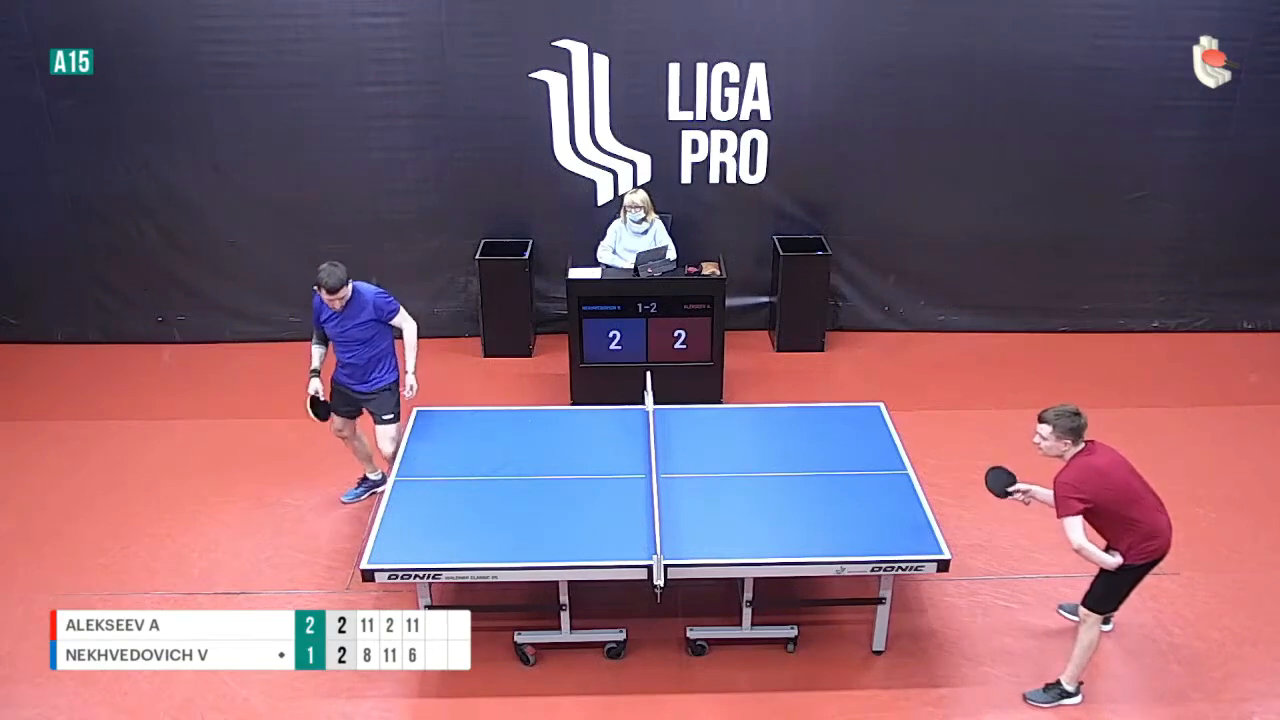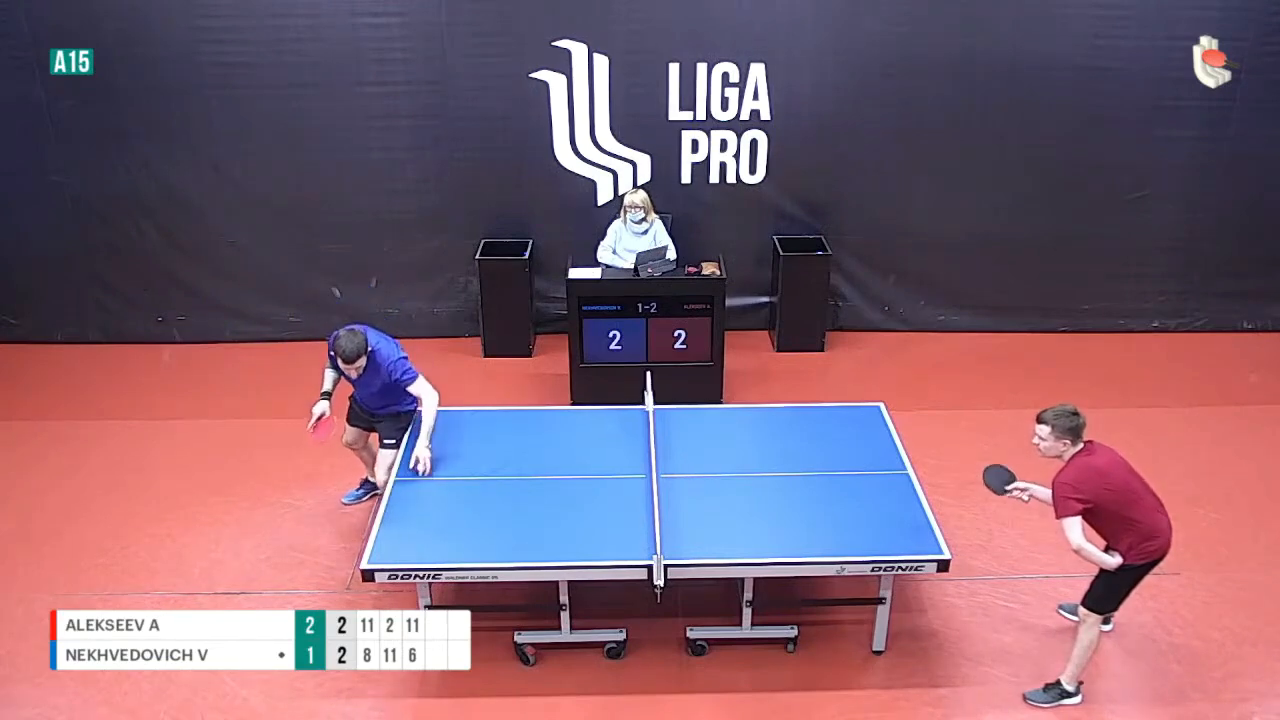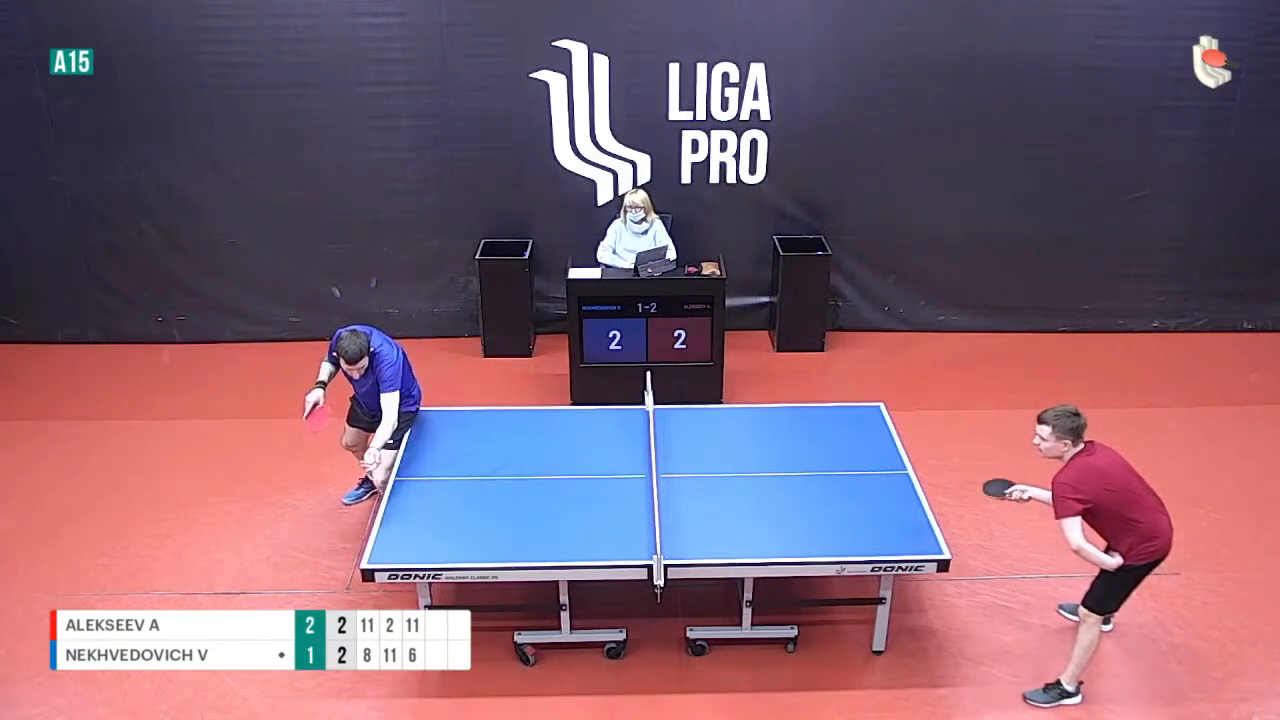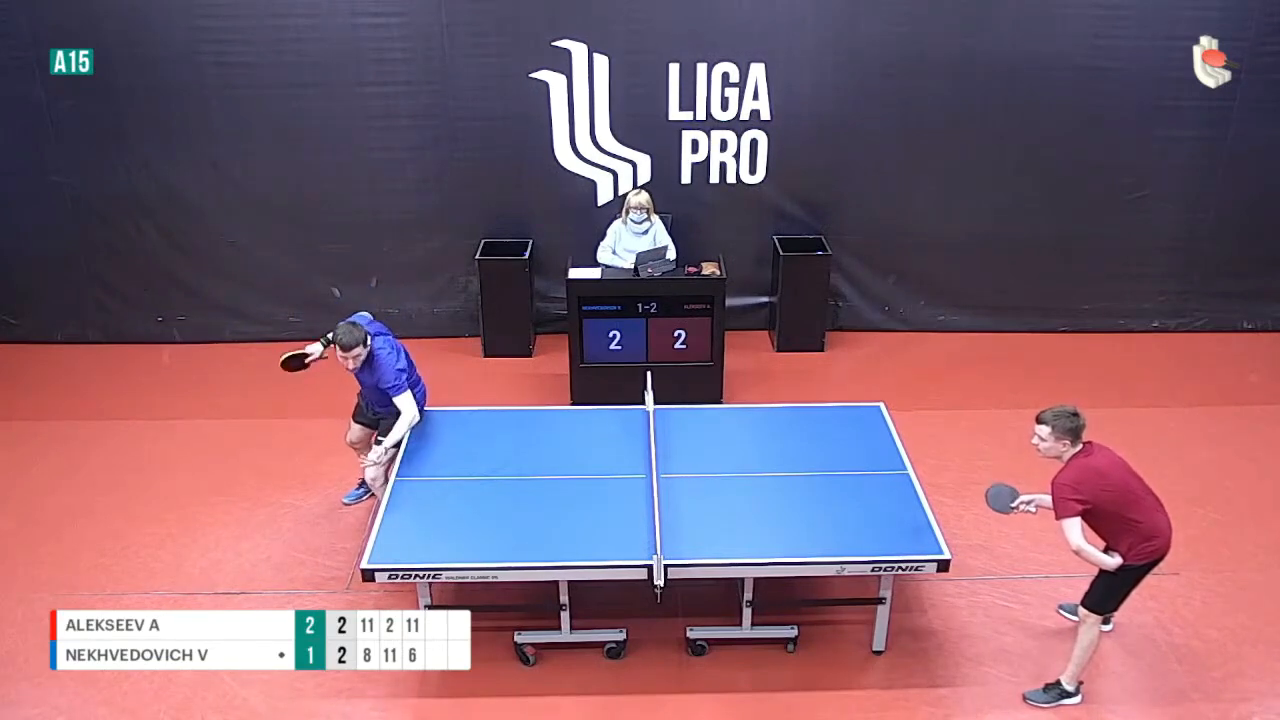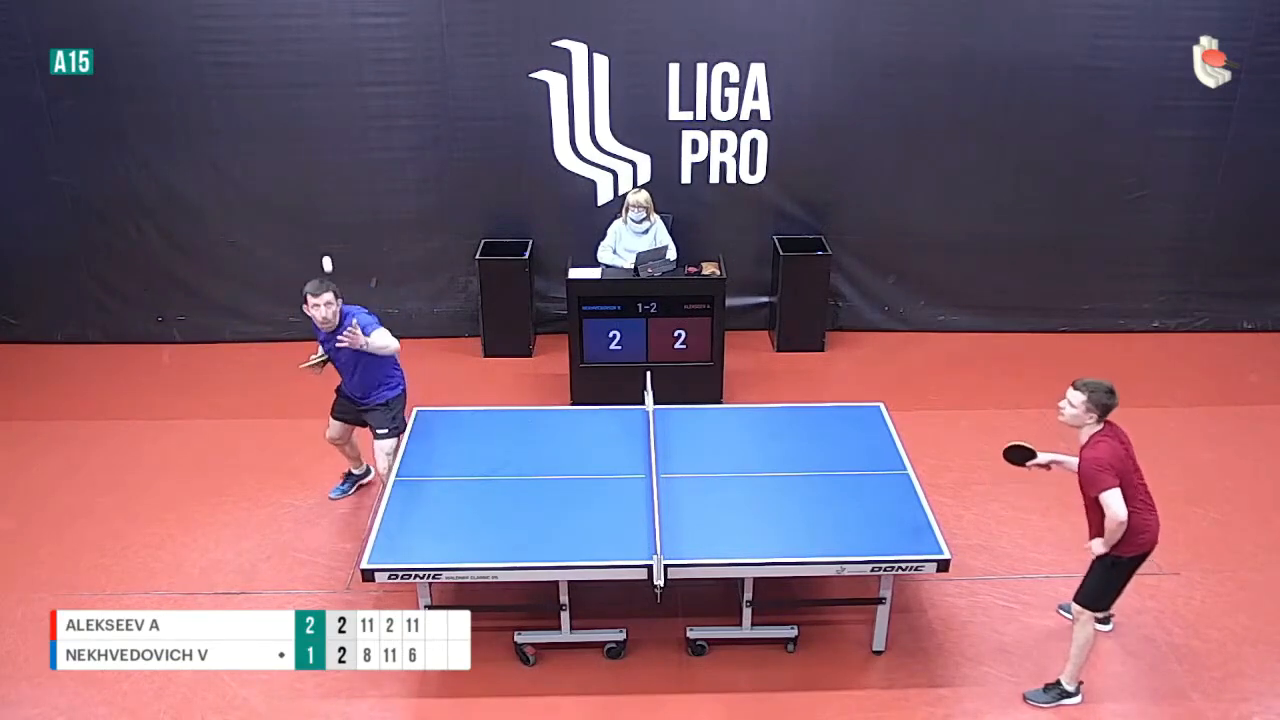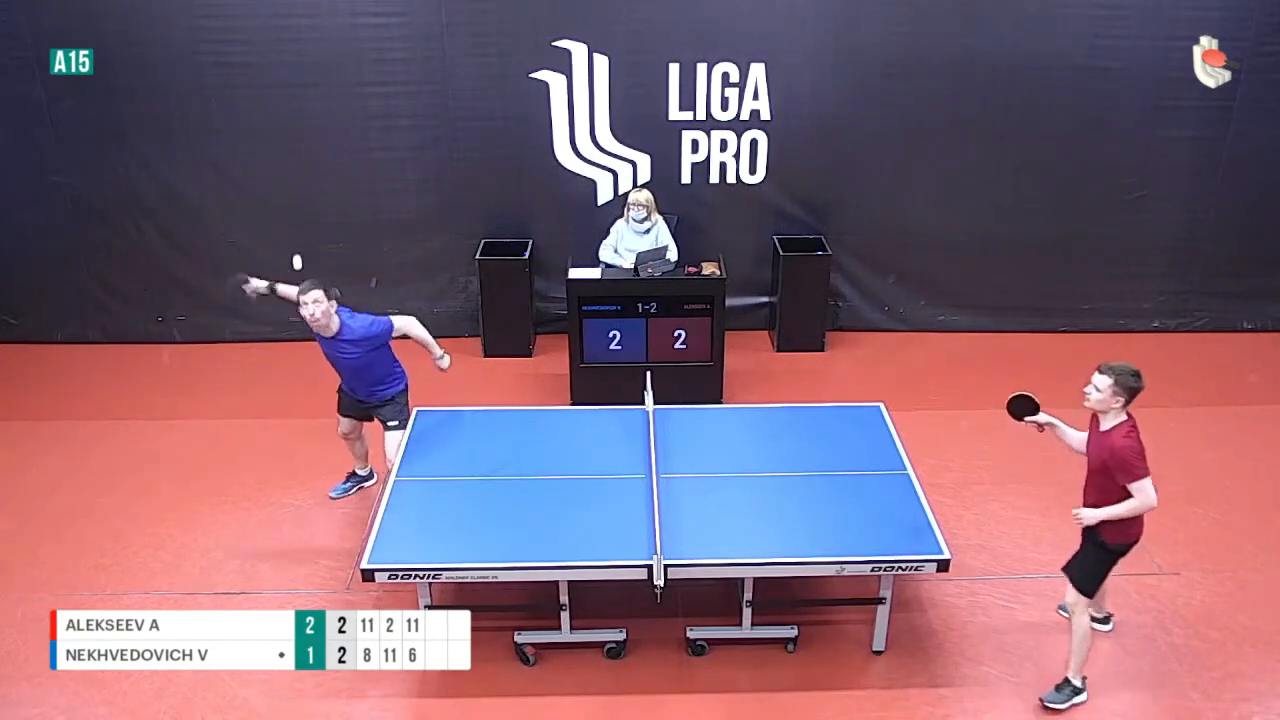
dt=0.7s
person 1, frame 1
left shoulder: (1068, 479)
right shoulder: (1096, 450)
left elbow: (1078, 544)
left wrist: (1112, 562)
right wrist: (1034, 492)
left hip: (1142, 546)
right hip: (1155, 528)
left knee: (1088, 615)
left ankle: (1068, 688)
right ankle: (1102, 612)
person 1, frame 2
left shoulder: (1067, 480)
right shoulder: (1096, 450)
left elbow: (1077, 544)
left wrist: (1113, 563)
right wrist: (1032, 490)
left hip: (1142, 546)
right hip: (1155, 528)
left knee: (1089, 615)
left ankle: (1068, 688)
right ankle: (1103, 613)
person 1, frame 3
left shoulder: (1067, 480)
right shoulder: (1096, 451)
left elbow: (1078, 544)
left wrist: (1112, 563)
right wrist: (1034, 492)
left hip: (1144, 546)
right hip: (1156, 528)
left knee: (1089, 615)
left ankle: (1068, 688)
right ankle: (1102, 612)
person 1, frame 4
left shoulder: (1066, 481)
right shoulder: (1095, 452)
left elbow: (1077, 544)
left wrist: (1111, 563)
right wrist: (1038, 500)
left hip: (1143, 545)
right hip: (1155, 528)
left knee: (1089, 615)
left ankle: (1068, 687)
right ankle: (1102, 612)
person 1, frame 5
left shoulder: (1095, 457)
right shoulder: (1110, 432)
left elbow: (1117, 515)
left wrist: (1105, 544)
right wrist: (1056, 459)
left hip: (1129, 540)
right hip: (1142, 527)
left knee: (1081, 611)
right knee: (1096, 581)
left ankle: (1068, 687)
right ankle: (1101, 613)
person 1, frame 6
left shoulder: (1122, 445)
right shoulder: (1102, 419)
left elbow: (1148, 500)
right elbow: (1087, 446)
left wrist: (1098, 514)
right wrist: (1052, 424)
left hip: (1112, 530)
right hip: (1101, 521)
left knee: (1076, 601)
right knee: (1088, 571)
left ankle: (1074, 684)
right ankle: (1100, 613)
person 2, frame 1
left shoulder: (373, 297)
right shoulder: (319, 304)
left elbow: (409, 325)
right elbow: (319, 340)
left wrist: (410, 371)
right wrist: (315, 375)
left hip: (381, 382)
right hip: (345, 381)
left knee: (389, 451)
right knee: (342, 430)
right ankle: (374, 477)
person 2, frame 2
left shoulder: (389, 359)
right shoulder: (337, 343)
left elbow: (430, 397)
right elbow: (332, 367)
left wrist: (423, 444)
right wrist: (325, 396)
left hip: (396, 408)
right hip: (364, 401)
left knee: (385, 481)
right knee: (351, 442)
right ankle: (373, 480)
person 2, frame 3
left shoulder: (387, 360)
right shoulder: (340, 340)
left elbow: (390, 418)
right elbow: (330, 362)
left wrist: (374, 449)
right wrist: (320, 386)
left hip: (399, 406)
right hip: (365, 400)
left knee: (382, 479)
right knee: (350, 443)
right ankle: (371, 480)
person 2, frame 4
left shoulder: (386, 364)
right shoulder: (356, 325)
left elbow: (411, 414)
right elbow: (365, 315)
left wrist: (384, 448)
right wrist: (324, 343)
left hip: (397, 406)
right hip: (372, 397)
left knee: (374, 476)
right knee: (355, 441)
right ankle: (372, 480)
person 2, frame 5
left shoulder: (357, 319)
right shoulder: (319, 324)
left elbow: (393, 345)
left wrist: (364, 343)
right wrist: (321, 356)
left hip: (385, 396)
right hip: (351, 392)
left knee: (386, 471)
right knee: (335, 437)
right ankle: (359, 471)
person 2, frame 6
left shoulder: (363, 327)
right shoulder: (318, 320)
left elbow: (409, 323)
right elbow: (302, 295)
left wrist: (439, 355)
right wrist: (269, 288)
left hip: (389, 393)
right hip: (353, 391)
left knee: (395, 463)
right knee: (347, 433)
right ankle: (363, 473)
